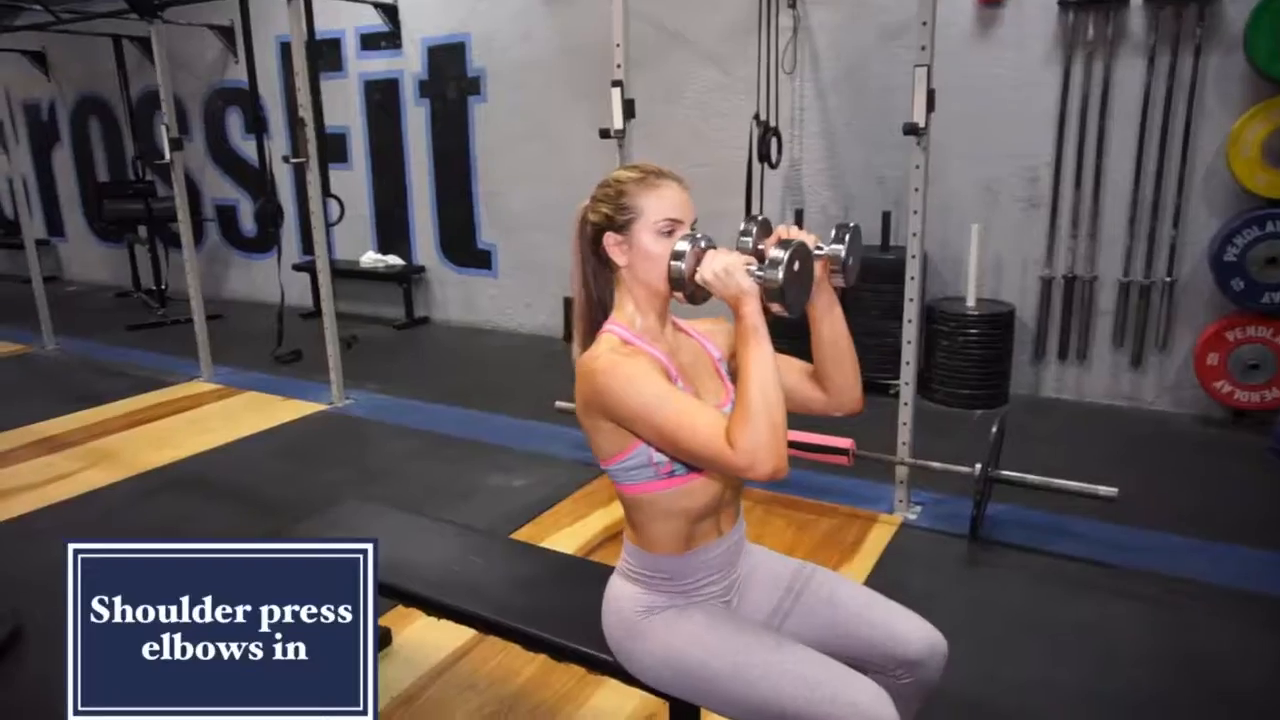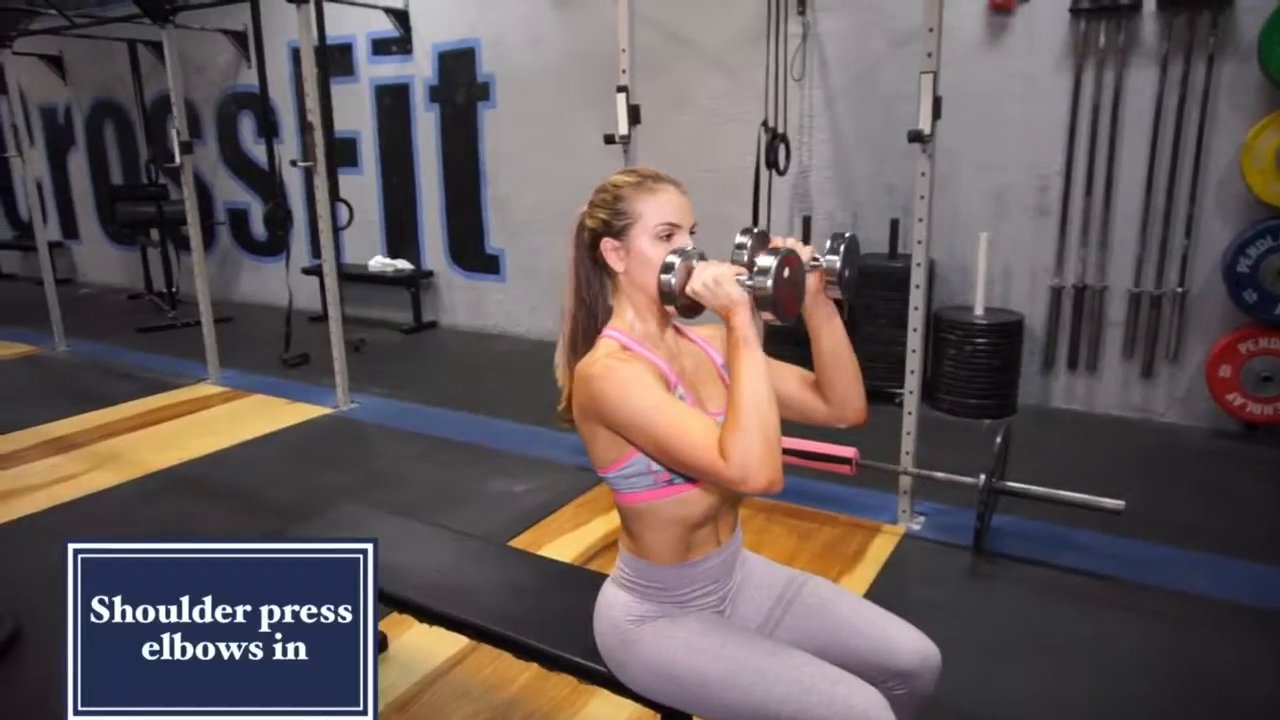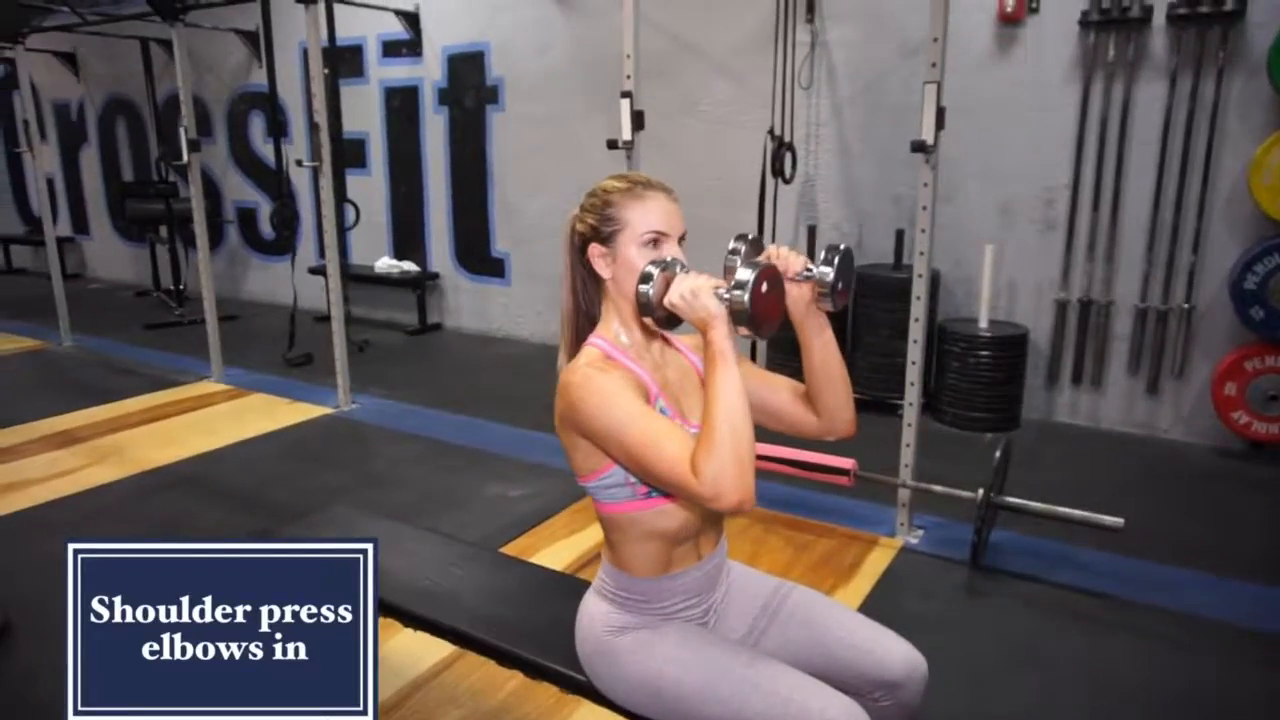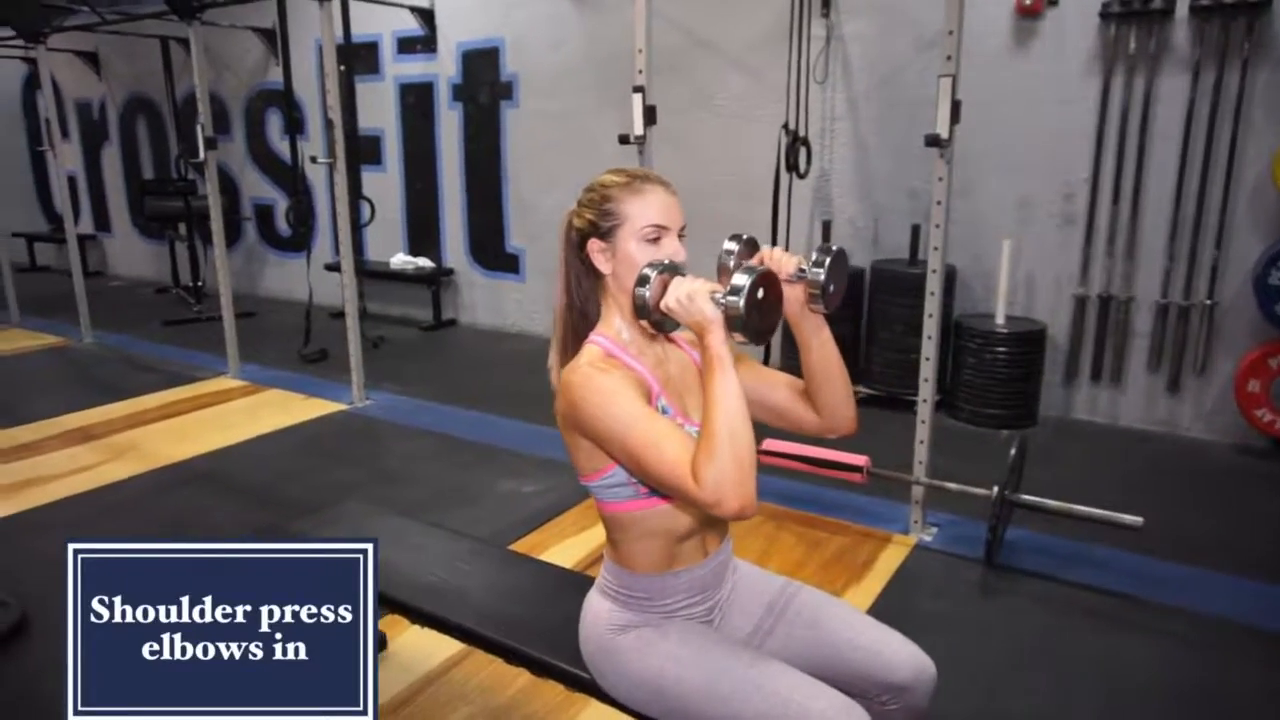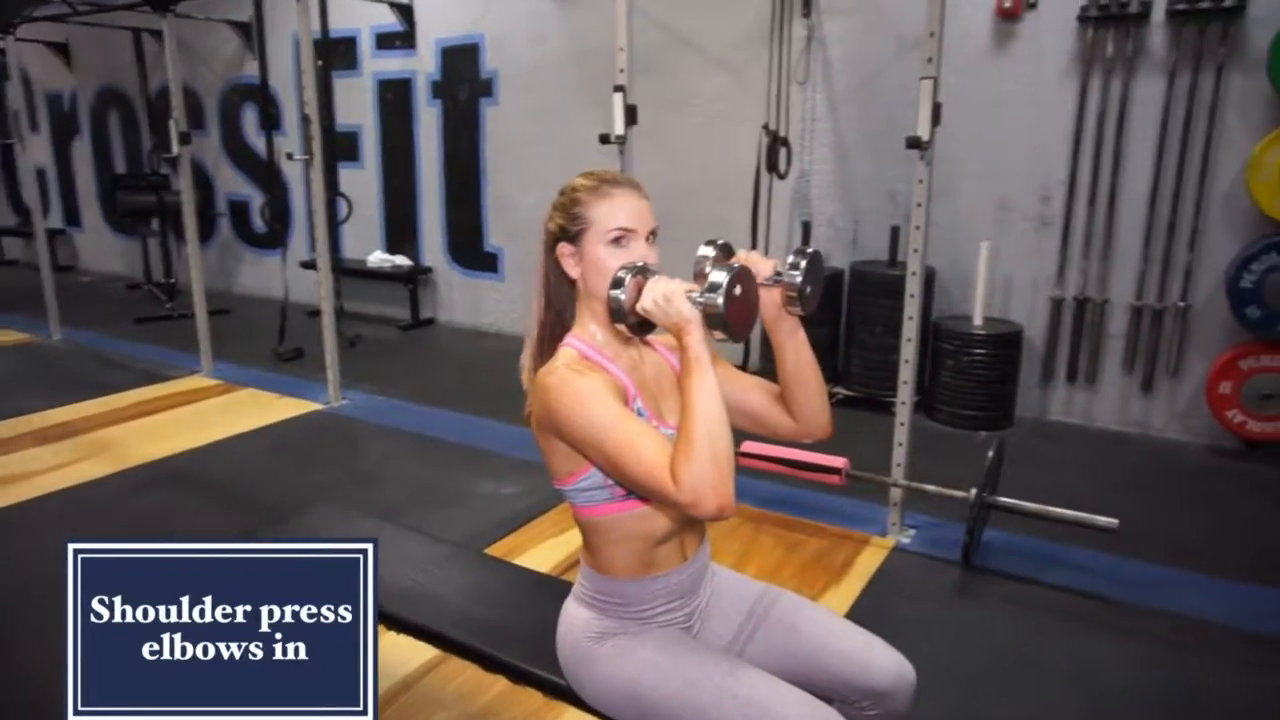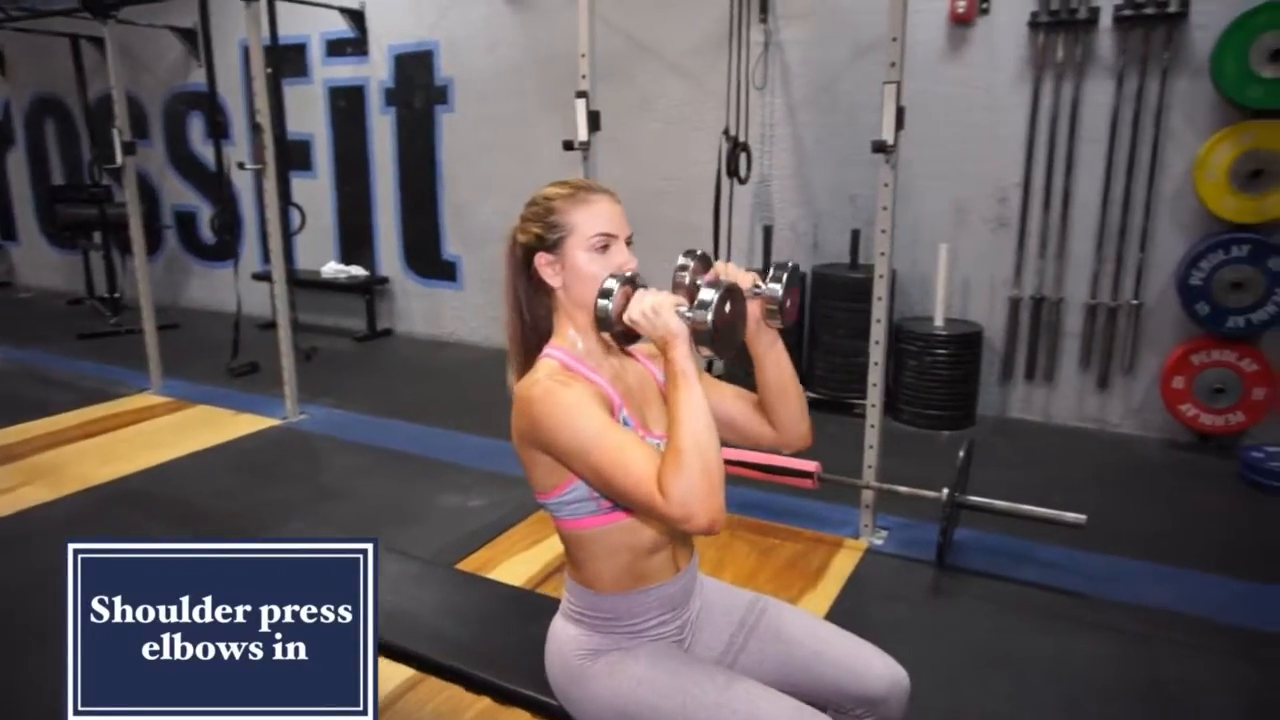
dt=0.4s
person 1, frame 1
left shoulder: (705, 337)
right shoulder: (609, 365)
left elbow: (841, 397)
right elbow: (761, 459)
left wrist: (817, 291)
right wrist: (747, 309)
left hip: (738, 570)
right hip: (663, 609)
left knee: (920, 652)
person 1, frame 2
left shoulder: (706, 343)
right shoulder: (608, 372)
left elbow: (844, 408)
right elbow: (755, 472)
left wrist: (814, 302)
right wrist: (741, 320)
left hip: (735, 580)
right hip: (657, 617)
left knee: (914, 663)
person 1, frame 3
left shoulder: (692, 352)
right shoulder: (590, 381)
left elbow: (833, 421)
right elbow: (728, 490)
left wrist: (806, 313)
right wrist: (718, 333)
left hip: (719, 590)
right hip: (640, 627)
left knee: (900, 673)
person 1, frame 4
left shoulder: (692, 349)
right shoulder: (591, 380)
left elbow: (834, 419)
right elbow: (729, 495)
left wrist: (802, 314)
right wrist: (715, 338)
left hip: (725, 588)
right hip: (644, 625)
person 1, frame 5
left shoulder: (667, 352)
right shoulder: (566, 382)
left elbow: (809, 423)
right elbow: (707, 495)
left wrist: (777, 317)
right wrist: (693, 336)
left hip: (704, 594)
right hip: (622, 633)
person 1, frame 6
left shoulder: (646, 362)
right shoulder: (549, 394)
left elbow: (790, 434)
right elbow: (697, 509)
left wrist: (756, 327)
right wrist: (679, 350)
left hip: (694, 607)
right hip: (612, 648)
